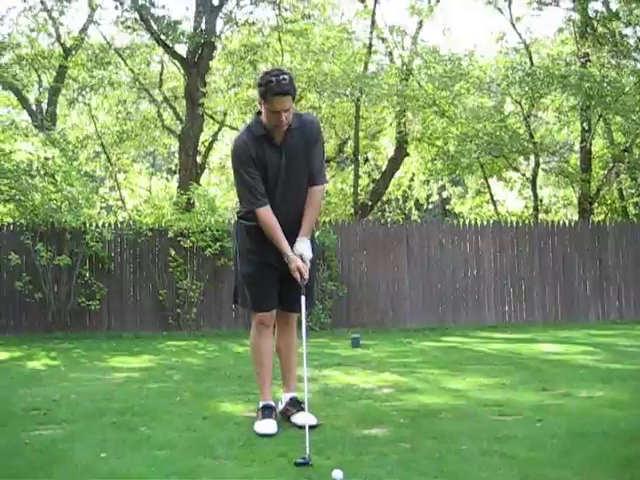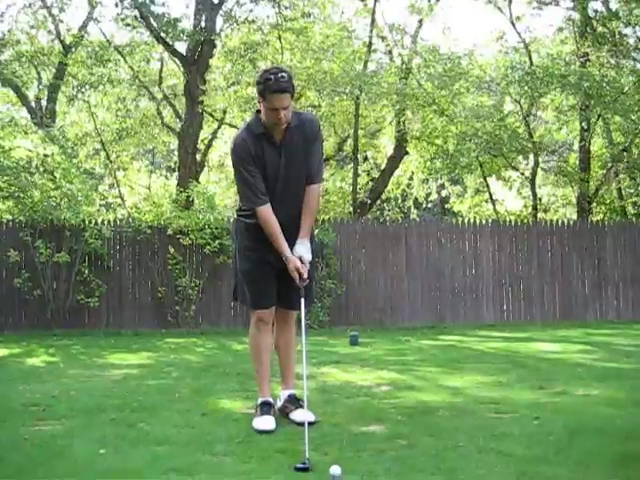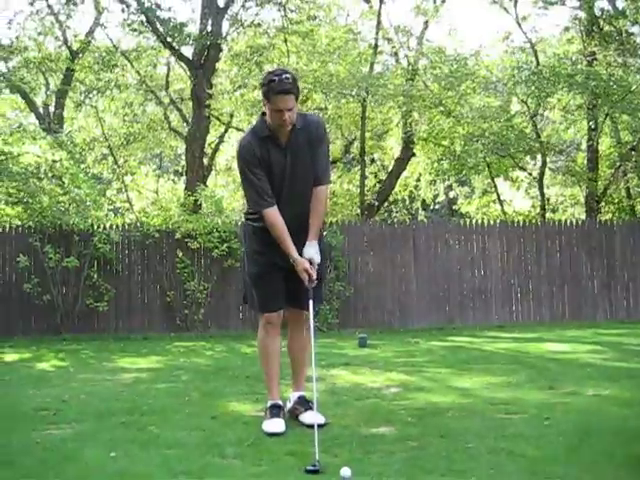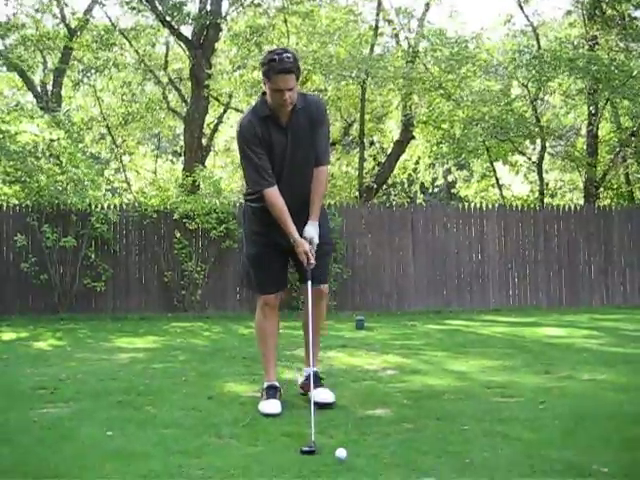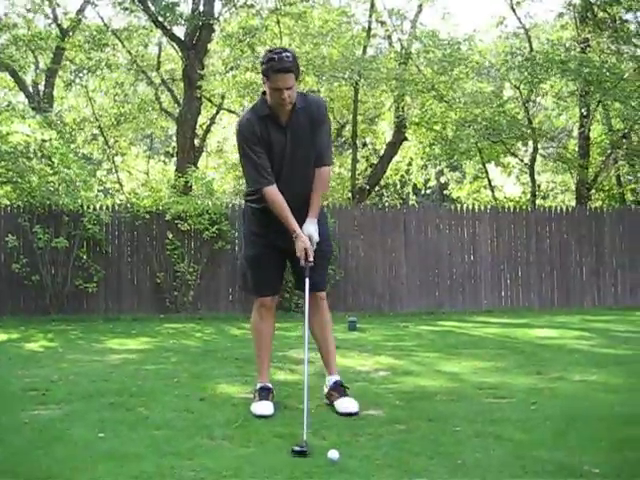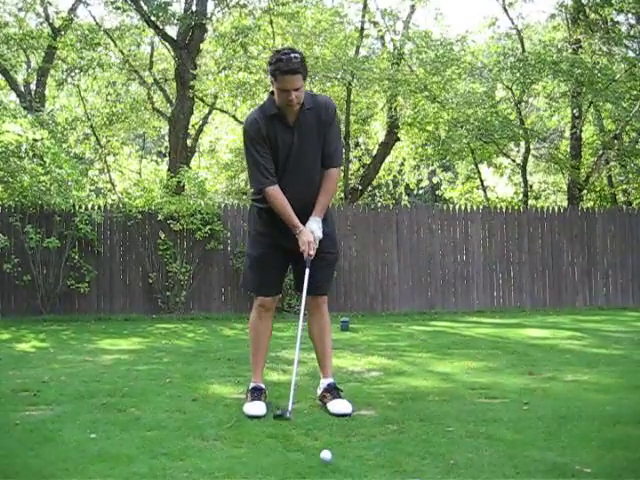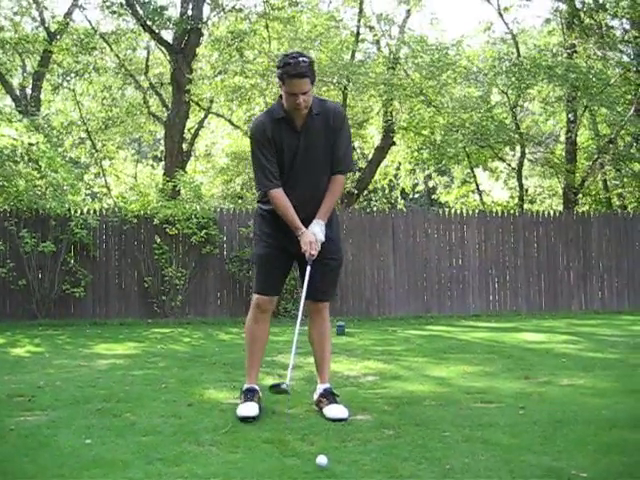
dt=0.2s
person 1, frame 1
left shoulder: (309, 128)
right shoulder: (245, 144)
left elbow: (317, 185)
right elbow: (259, 206)
left wrist: (303, 241)
right wrist: (287, 254)
left hip: (298, 239)
right hip: (258, 239)
left knee: (289, 318)
right knee: (263, 319)
left ankle: (290, 397)
right ankle: (265, 403)
person 1, frame 2
left shoulder: (309, 127)
right shoulder: (244, 143)
left elbow: (313, 186)
right elbow: (260, 204)
left wrist: (302, 243)
right wrist: (285, 255)
left hip: (297, 236)
right hip: (257, 237)
left knee: (288, 316)
right knee: (262, 316)
left ankle: (288, 394)
right ankle: (264, 400)
person 1, frame 3
left shoulder: (314, 128)
right shoulder: (250, 146)
left elbow: (320, 187)
right elbow: (267, 207)
left wrist: (312, 244)
right wrist: (293, 257)
left hip: (307, 236)
right hip: (266, 239)
left knee: (300, 317)
right knee: (271, 319)
left ankle: (298, 396)
right ankle: (274, 403)
person 1, frame 4
left shoulder: (315, 109)
right shoulder: (249, 125)
left elbow: (321, 167)
right elbow: (267, 187)
left wrist: (312, 224)
right wrist: (294, 238)
left hip: (308, 215)
right hip: (264, 220)
left knee: (318, 292)
right knee: (269, 300)
left ankle: (312, 371)
right ankle: (270, 384)
person 1, frame 5
left shoulder: (316, 109)
right shoulder: (249, 124)
left elbow: (323, 167)
right elbow: (265, 185)
left wrist: (310, 223)
right wrist: (294, 233)
left hip: (309, 217)
right hip: (265, 221)
left knee: (318, 298)
right knee: (265, 302)
left ankle: (333, 381)
right ankle: (263, 385)
person 1, frame 6
left shoulder: (325, 110)
right shoulder: (256, 123)
left elbow: (332, 168)
right elbow: (267, 185)
left wrist: (315, 221)
right wrist: (297, 229)
left hip: (316, 219)
right hip: (270, 222)
left knee: (318, 301)
right knee: (265, 303)
left ankle: (327, 384)
right ankle: (256, 385)
person 1, frame 7
left shoulder: (334, 116)
right shoulder: (264, 126)
left elbow: (340, 173)
right elbow: (271, 187)
left wrist: (318, 224)
right wrist: (300, 232)
left hip: (321, 224)
right hip: (275, 225)
left knee: (319, 307)
right knee: (262, 303)
left ankle: (324, 389)
right ankle: (250, 387)
